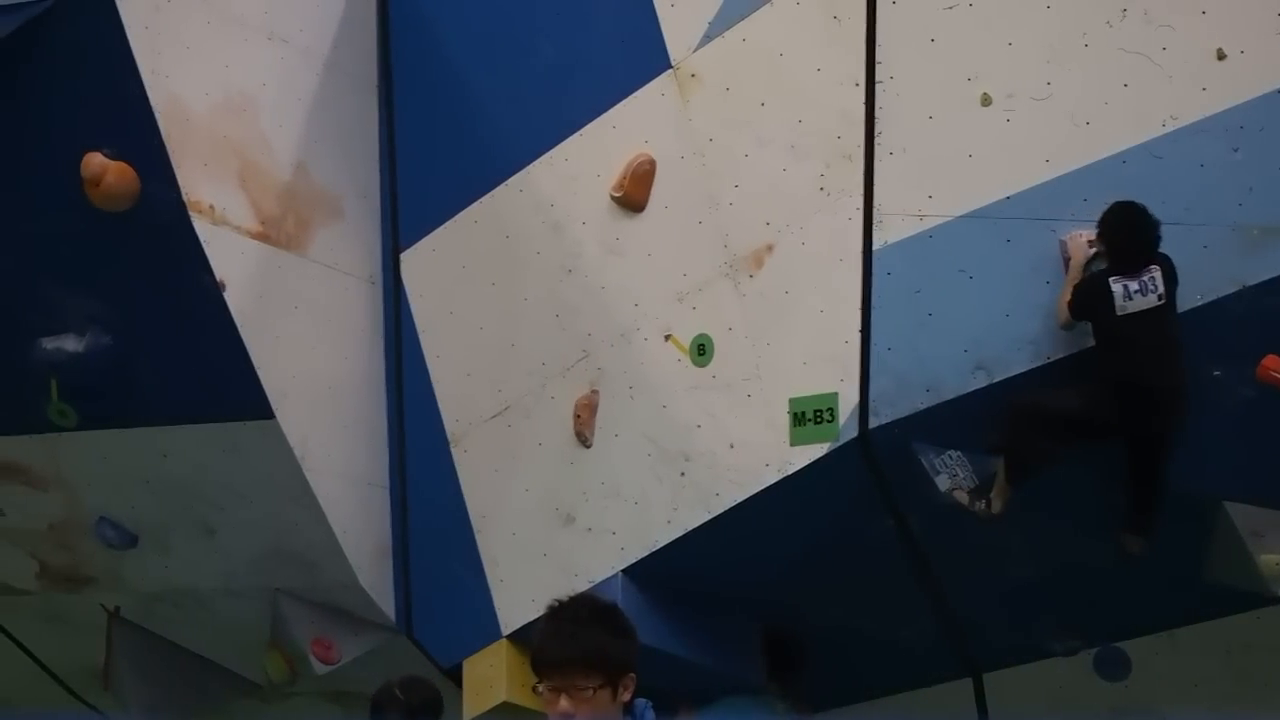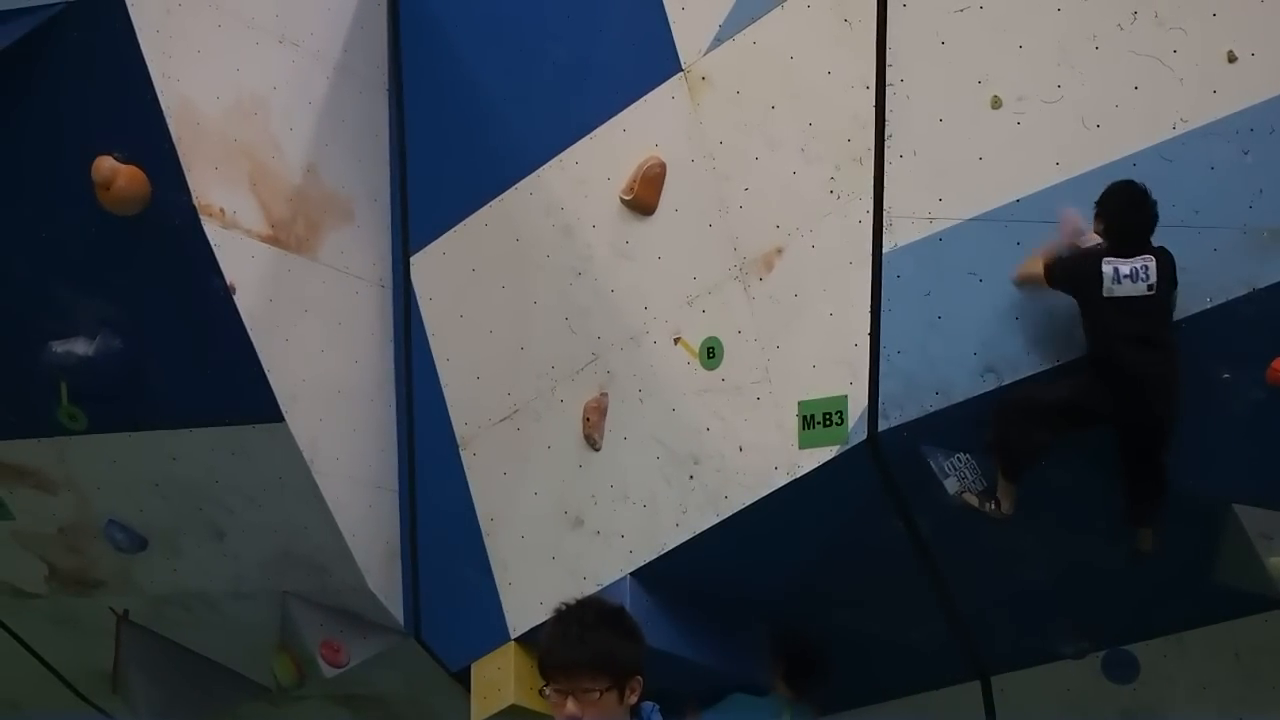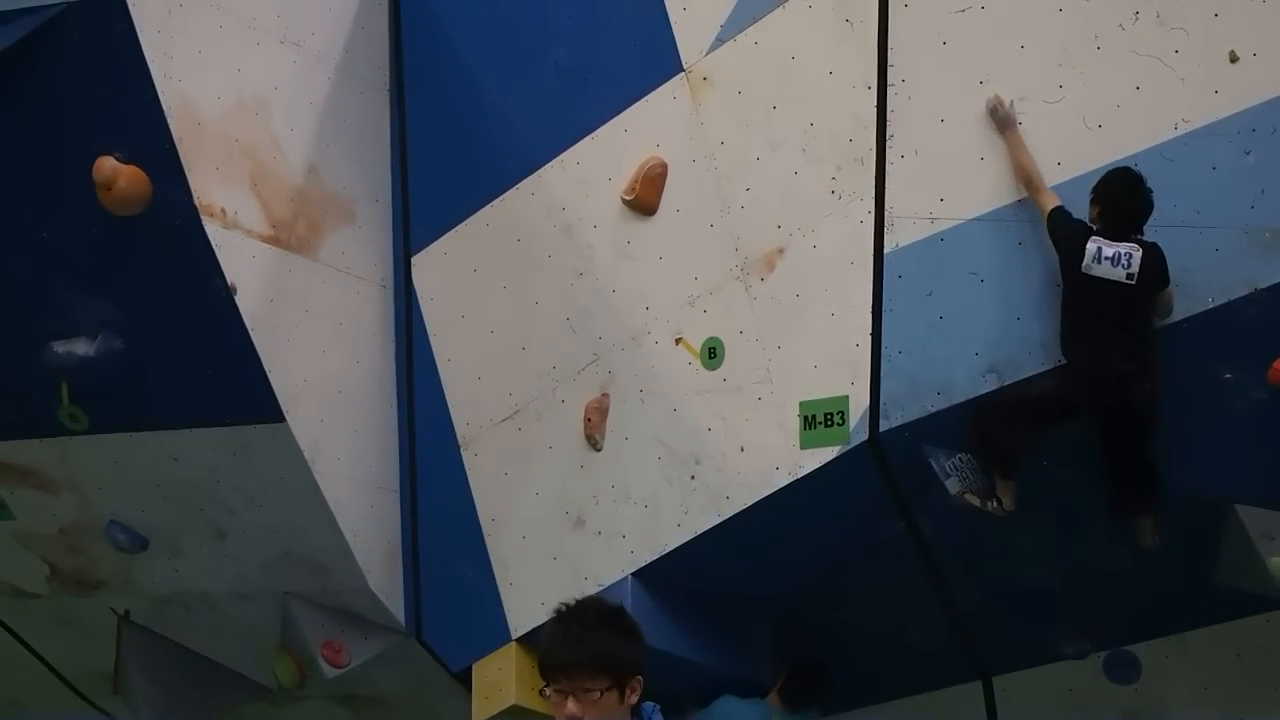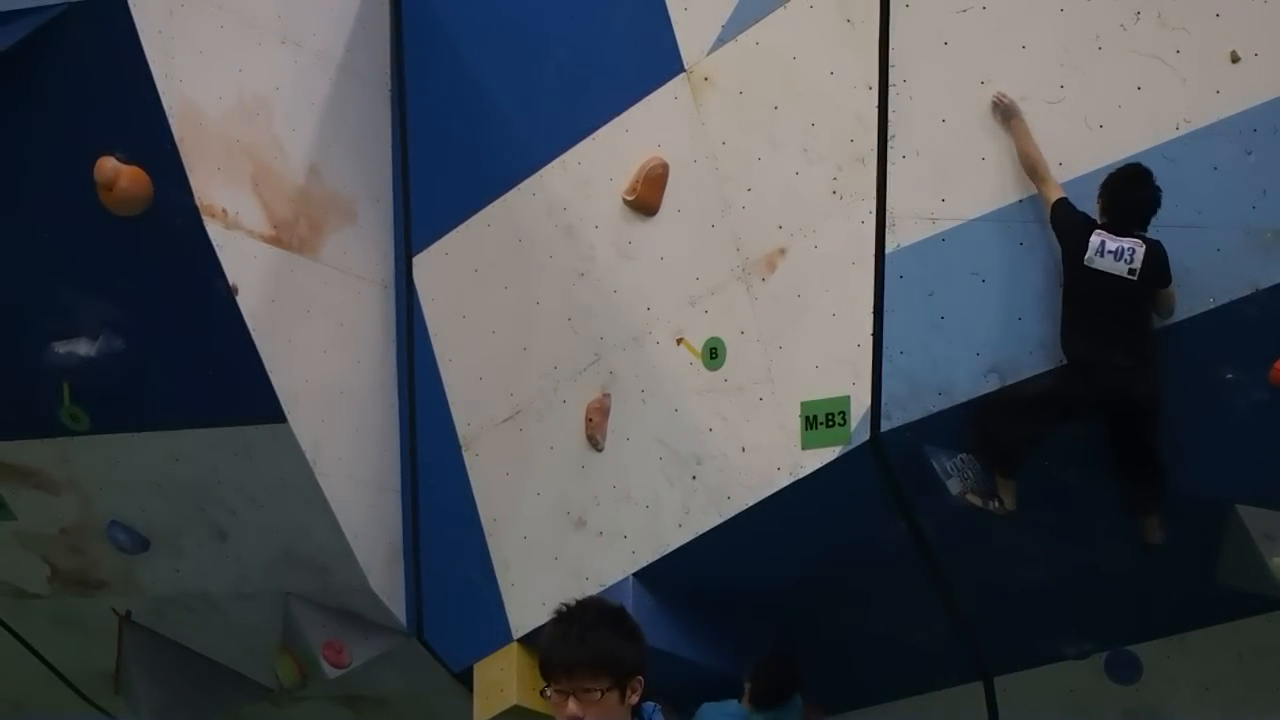
dt=0.3s
person 1, frame 1
left shoulder: (1095, 287)
right shoulder: (1164, 268)
left elbow: (1064, 319)
left wrist: (1076, 263)
right wrist: (1118, 248)
left hip: (1115, 402)
right hip: (1167, 403)
left knee: (1025, 417)
right knee: (1148, 471)
left ankle: (997, 501)
right ankle: (1137, 535)
person 1, frame 2
left shoulder: (1085, 266)
right shoulder: (1163, 262)
left elbow: (1023, 275)
left wrist: (1064, 246)
left hip: (1104, 387)
right hip: (1160, 393)
left knee: (1015, 411)
right knee: (1145, 465)
left ankle: (1004, 501)
right ankle: (1145, 533)
person 1, frame 3
left shoulder: (1075, 240)
right shoulder: (1151, 256)
left elbow: (1031, 183)
right elbow: (1165, 310)
left wrist: (1009, 128)
left hip: (1082, 380)
right hip: (1137, 386)
left knee: (997, 414)
right knee: (1133, 457)
left ankle: (1003, 499)
right ankle: (1145, 528)
person 1, frame 4
left shoulder: (1078, 234)
right shoulder: (1153, 254)
left elbow: (1039, 174)
right elbow: (1166, 310)
left wrist: (1016, 121)
left hip: (1084, 376)
right hip: (1137, 381)
left knee: (1000, 413)
right knee: (1139, 454)
left ankle: (1006, 499)
right ankle: (1152, 527)
